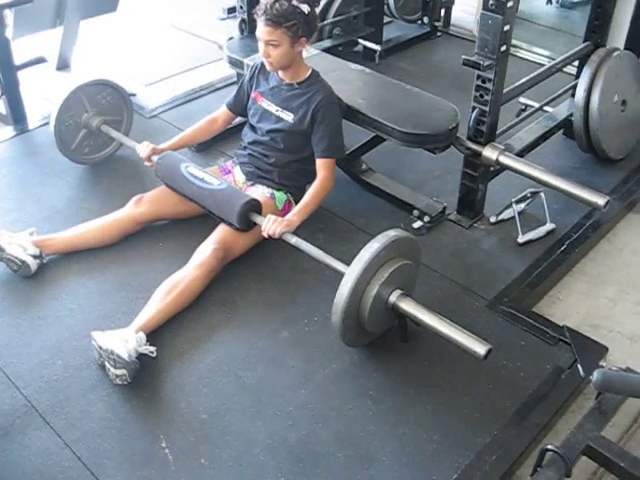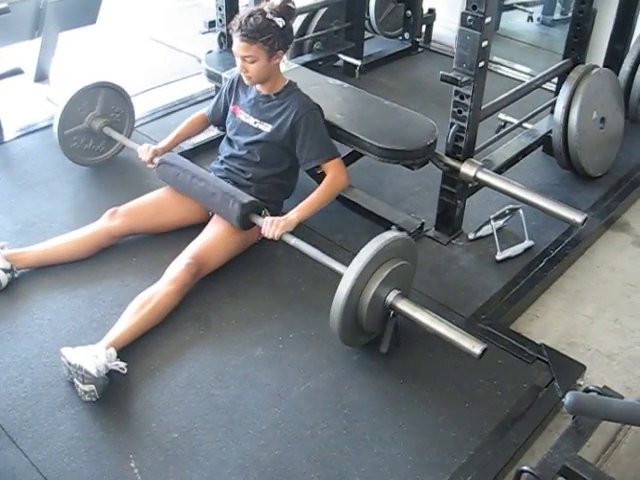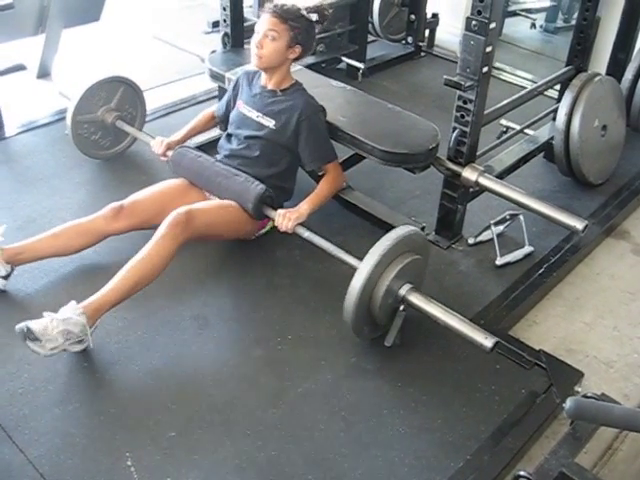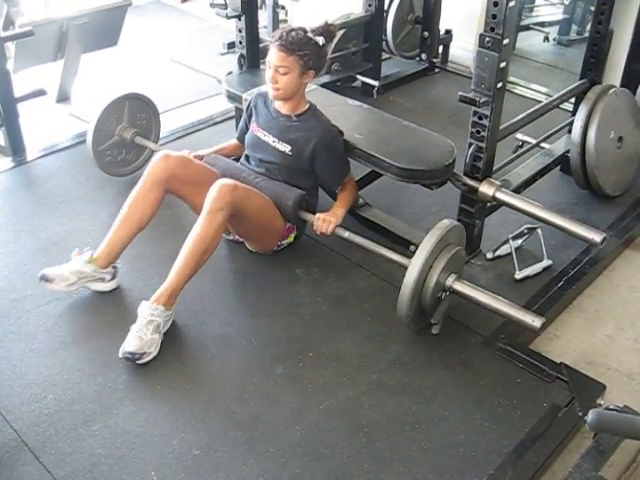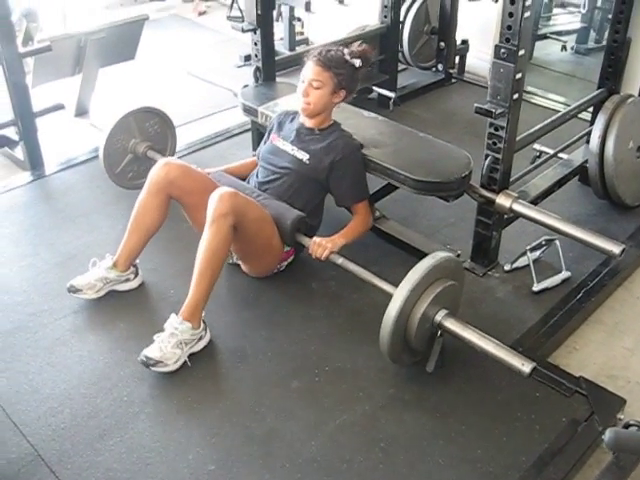
dt=1s
person 1, frame 1
left shoulder: (321, 100)
right shoulder: (259, 72)
left elbow: (325, 175)
right elbow: (220, 119)
left wrist: (293, 218)
right wrist: (164, 148)
left hip: (273, 191)
right hip: (236, 169)
left knee: (212, 252)
right knee: (142, 205)
left ankle: (131, 339)
right ankle: (33, 247)
person 1, frame 2
left shoulder: (300, 110)
right shoulder: (238, 84)
left elbow: (337, 176)
right elbow: (205, 118)
left wrist: (291, 219)
right wrist: (163, 147)
left hip: (253, 204)
right hip: (214, 182)
left knee: (186, 268)
right knee: (116, 218)
left ankle: (102, 355)
person 1, frame 3
left shoulder: (303, 109)
right shoulder: (246, 80)
left elbow: (334, 174)
right elbow: (216, 114)
left wrist: (300, 211)
right wrist: (175, 140)
left knee: (179, 222)
right knee: (118, 213)
left ankle: (80, 319)
person 1, frame 4
left shoulder: (320, 134)
right shoulder: (259, 102)
left elbow: (348, 185)
left wrist: (336, 213)
right wrist: (204, 155)
left hip: (275, 225)
right hip: (235, 205)
left knee: (224, 190)
right knee: (166, 162)
left ankle: (160, 308)
right ankle: (99, 266)
person 1, frame 5
left shoulder: (342, 149)
right shoulder: (284, 120)
left elbow: (364, 215)
left wrist: (335, 240)
right wrist: (210, 173)
left hip: (273, 245)
right hip: (235, 225)
left knee: (224, 199)
right knee: (167, 171)
left ankle: (189, 325)
right ankle: (120, 269)
